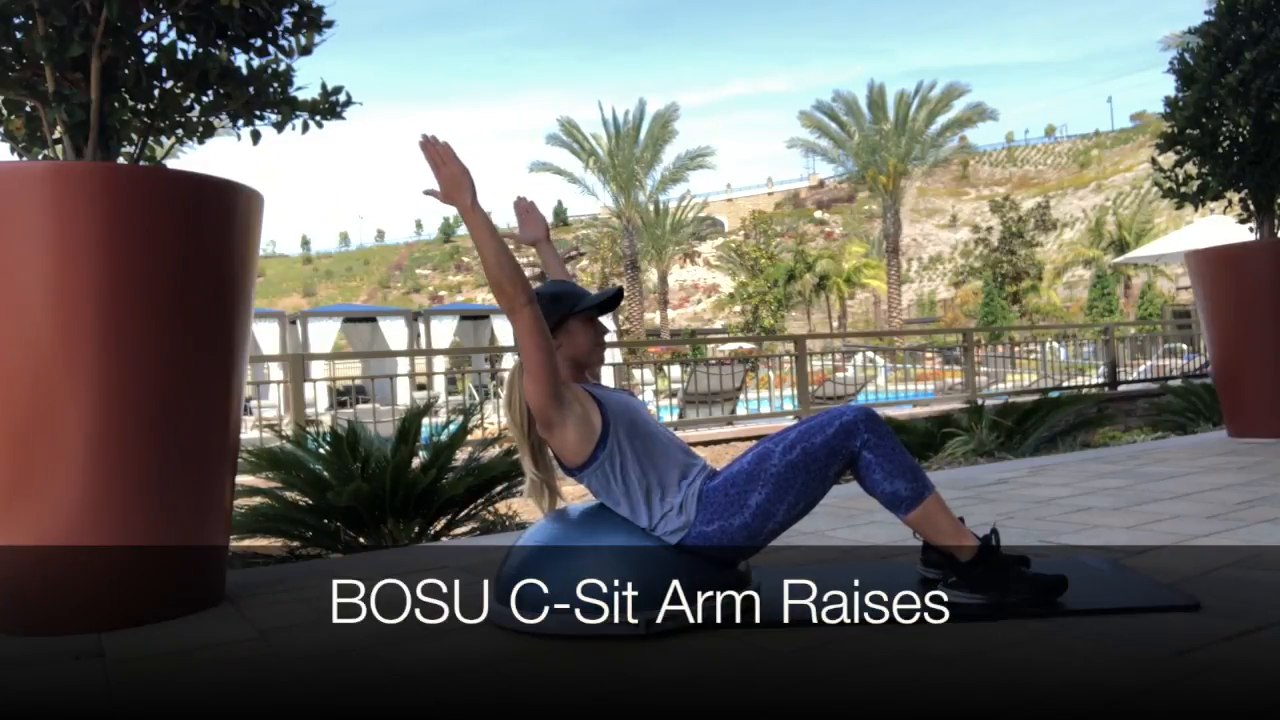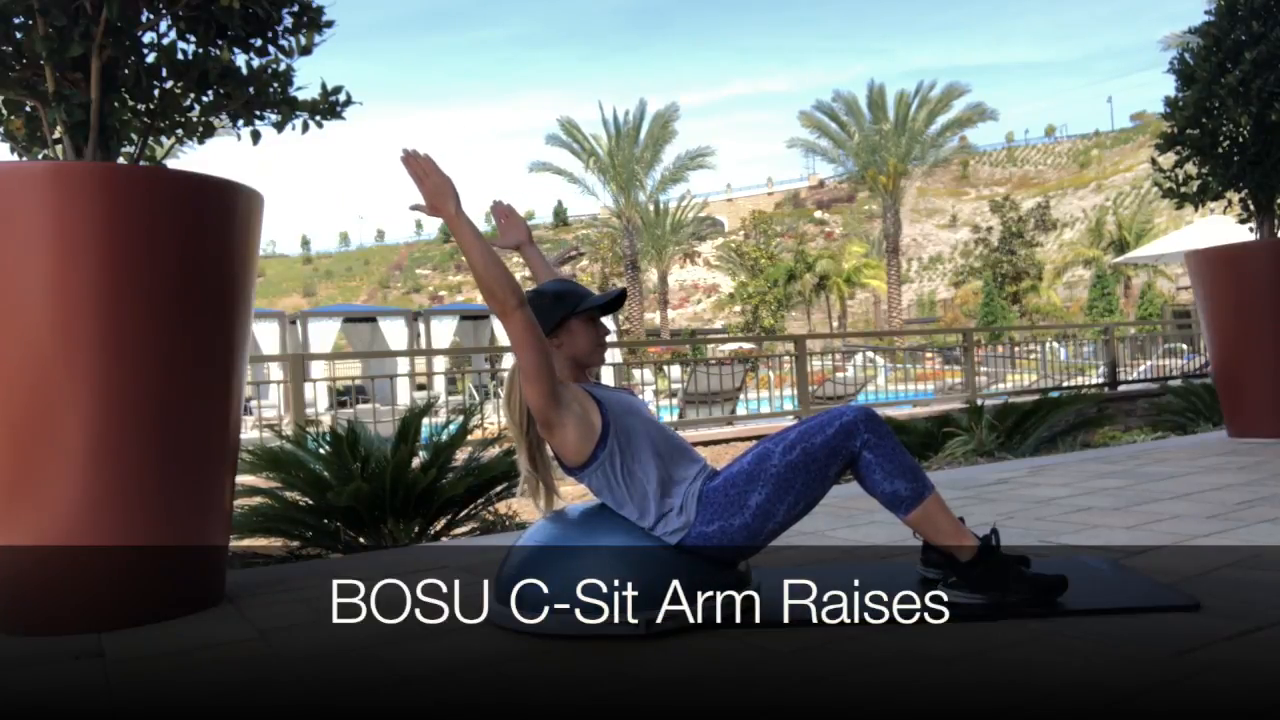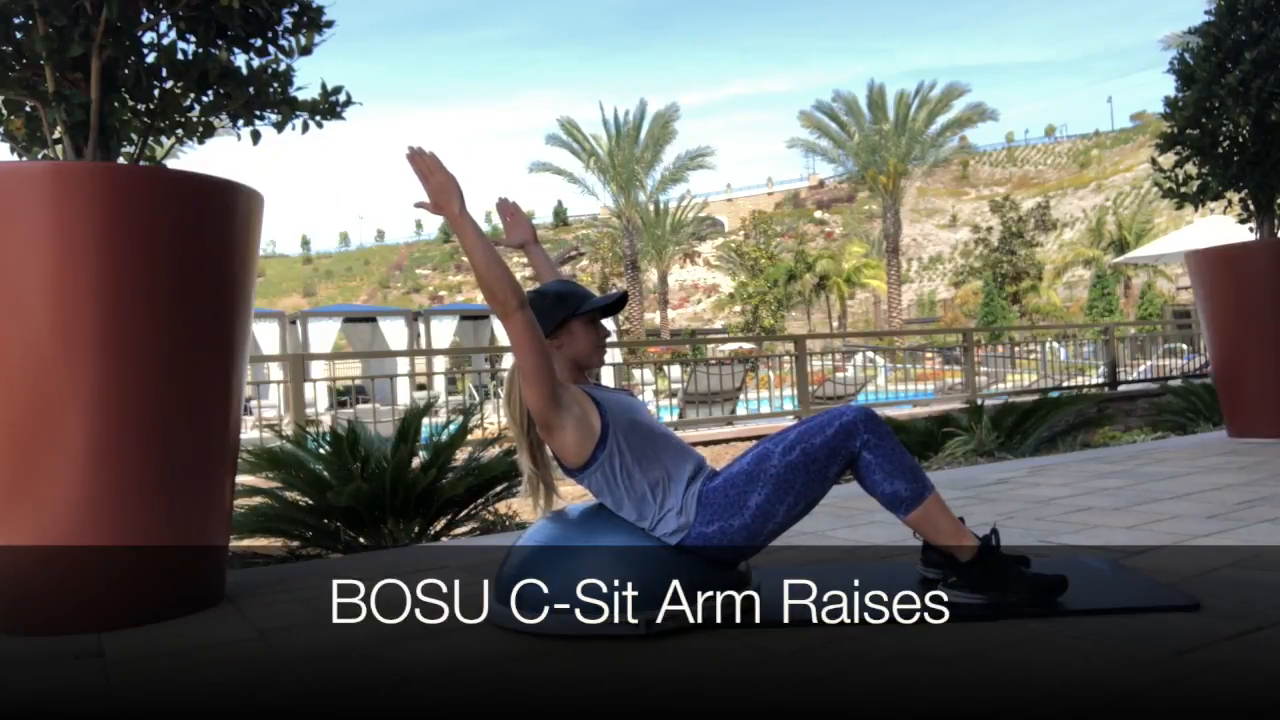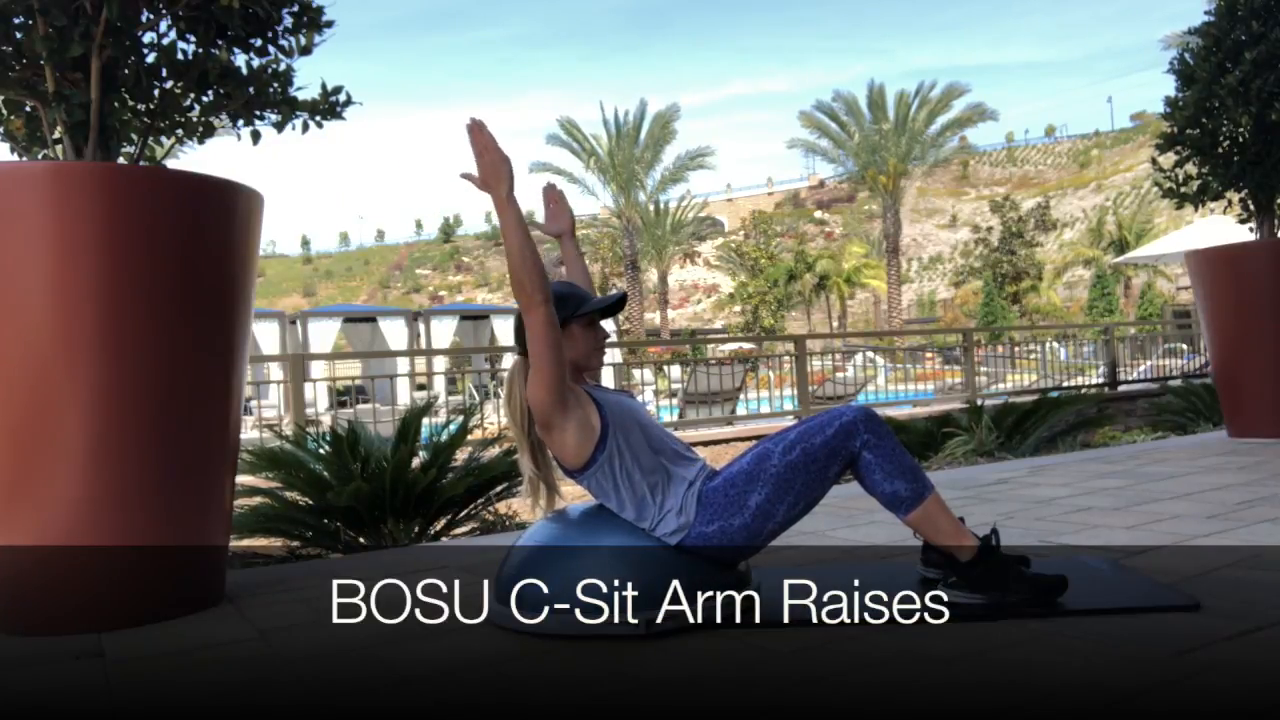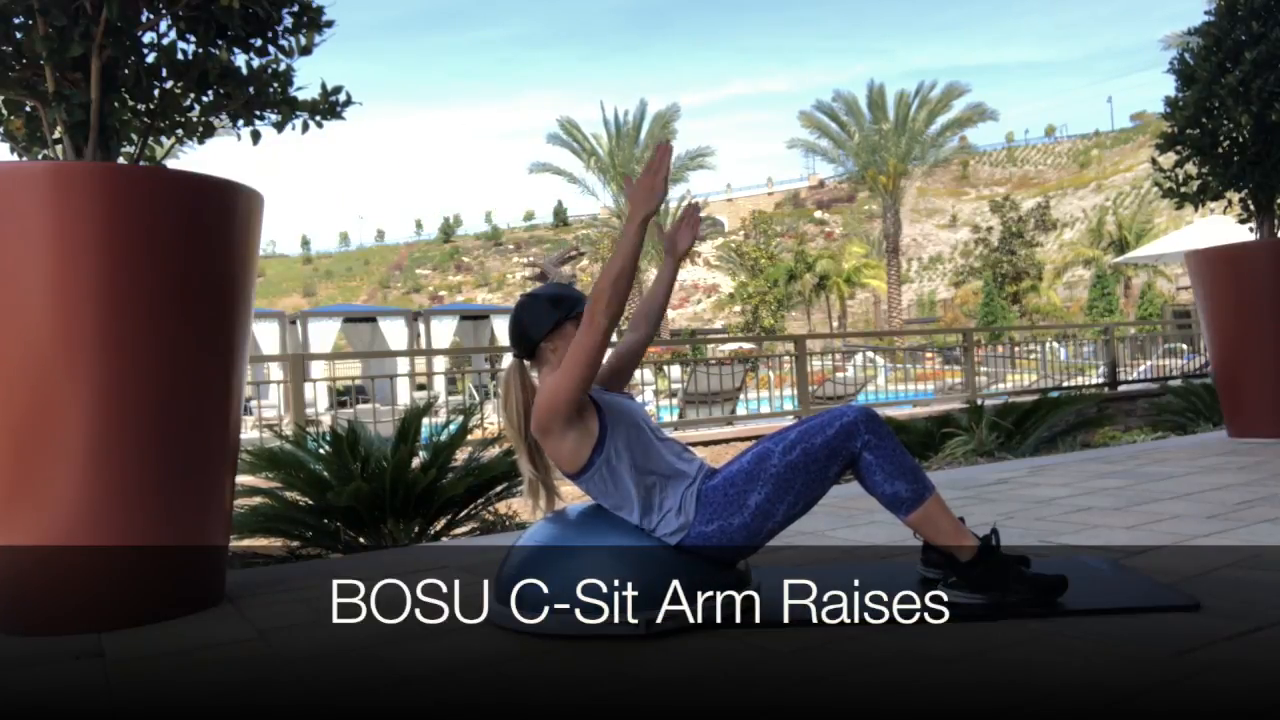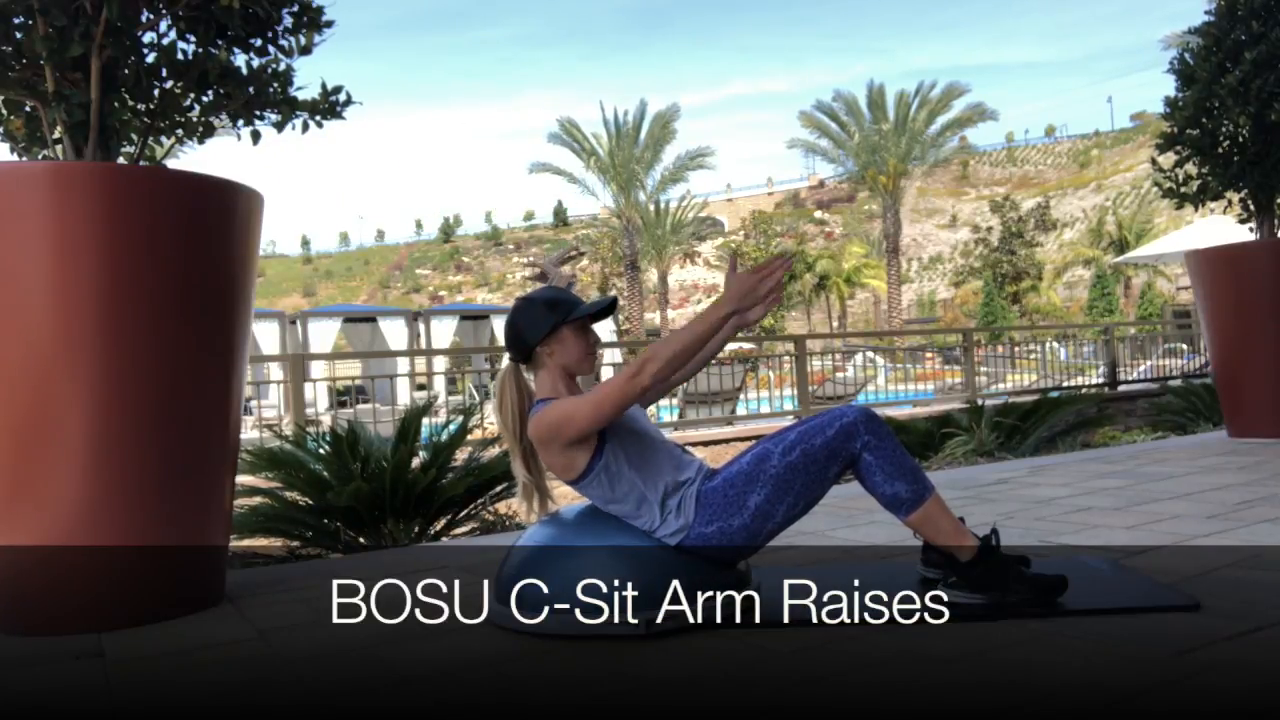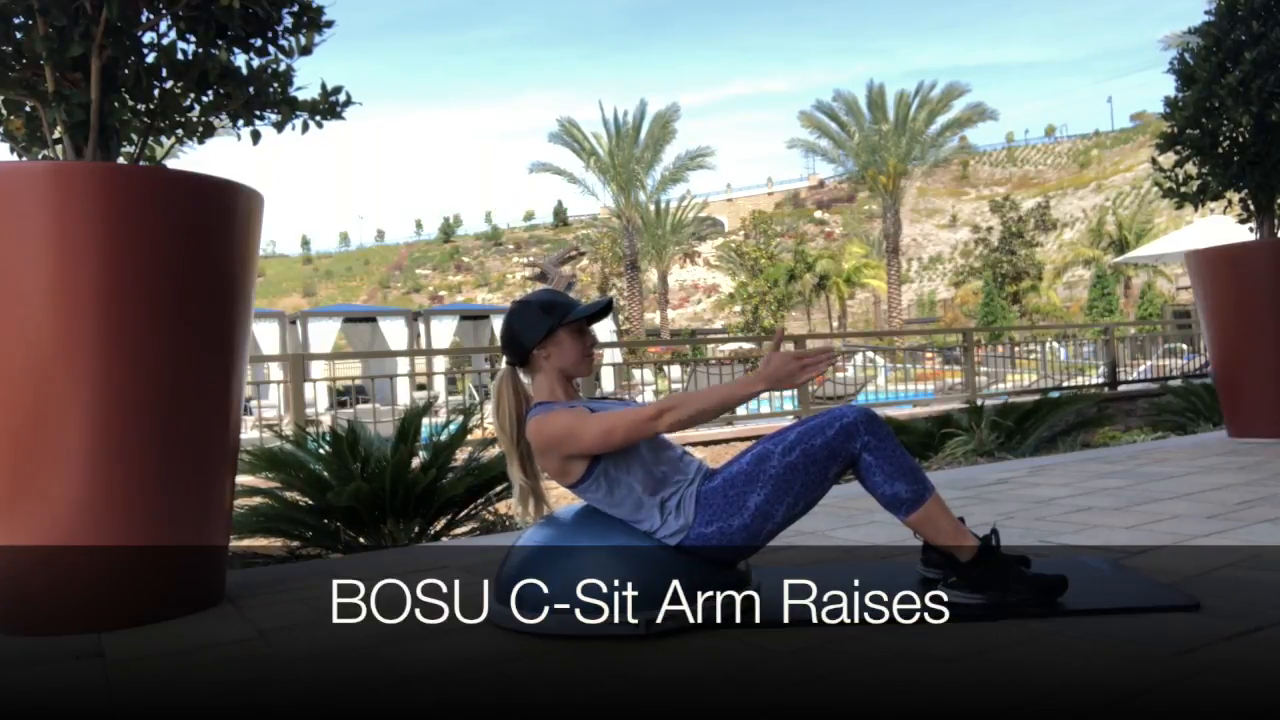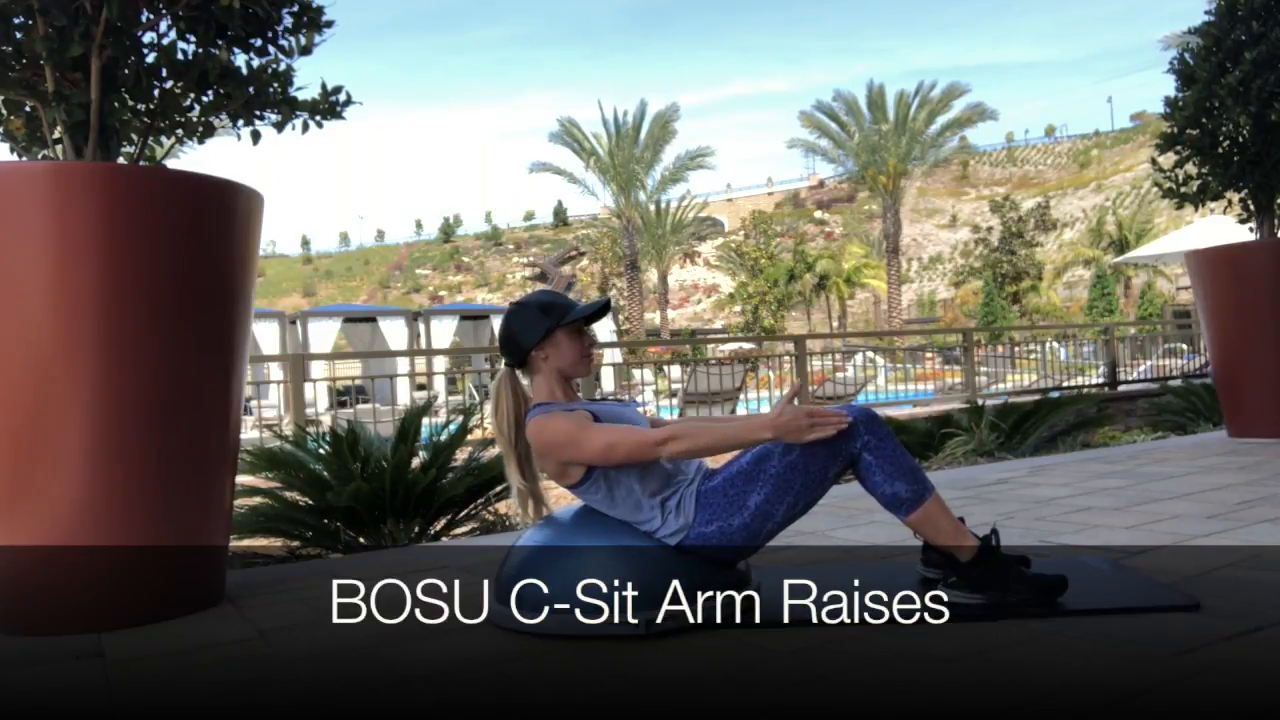
dt=0.2s
person 1, frame 1
left shoulder: (582, 394)
right shoulder: (554, 407)
left elbow: (566, 305)
right elbow: (520, 305)
left wrist: (543, 242)
right wrist: (468, 203)
left hip: (712, 507)
right hip: (707, 524)
left knee: (853, 428)
right knee: (858, 427)
left ankle: (954, 551)
right ankle: (972, 562)
person 1, frame 2
left shoulder: (581, 393)
right shoulder: (554, 407)
left elbow: (559, 306)
right elbow: (513, 309)
left wrist: (526, 246)
right wrist: (453, 213)
left hip: (710, 506)
right hip: (708, 521)
left knee: (853, 426)
right knee: (858, 427)
left ankle: (953, 551)
right ankle: (973, 563)
person 1, frame 3
left shoulder: (580, 394)
right shoulder: (554, 408)
left elbow: (560, 309)
right elbow: (514, 311)
left wrist: (531, 246)
right wrist: (456, 213)
left hip: (710, 505)
right hip: (707, 523)
left knee: (851, 428)
right knee: (857, 427)
left ankle: (955, 552)
right ankle: (972, 563)
person 1, frame 4
left shoulder: (579, 391)
right shoulder: (550, 404)
left elbow: (578, 313)
right elbow: (538, 308)
left wrist: (564, 238)
right wrist: (504, 199)
left hip: (704, 505)
right hip: (706, 522)
left knee: (851, 429)
right knee: (857, 428)
left ankle: (958, 553)
right ankle: (974, 562)
person 1, frame 5
left shoulder: (586, 400)
right shoulder: (553, 409)
left elbow: (640, 334)
right elbow: (596, 323)
left wrist: (672, 261)
right wrist: (636, 220)
left hip: (710, 504)
right hip: (705, 522)
left knee: (854, 427)
right knee: (858, 428)
left ankle: (953, 554)
right ankle: (973, 566)
person 1, frame 6
left shoulder: (581, 410)
right shoulder: (552, 422)
left elbow: (670, 374)
right elbow: (647, 372)
left wrist: (735, 319)
right wrist: (725, 306)
left hip: (709, 504)
right hip: (705, 523)
left knee: (854, 427)
right knee: (859, 429)
left ankle: (953, 555)
right ankle: (973, 565)
person 1, frame 7
left shoulder: (577, 410)
right shoulder: (550, 428)
left elbow: (669, 411)
right elbow: (659, 416)
left wrist: (758, 378)
right wrist: (759, 380)
left hip: (707, 500)
right hip: (703, 522)
left knee: (852, 425)
right knee: (856, 428)
left ankle: (952, 552)
right ankle: (973, 565)
person 1, frame 8
left shoulder: (576, 412)
right shoulder: (548, 430)
left elbow: (676, 425)
right elbow: (662, 444)
left wrist: (763, 421)
right wrist: (768, 429)
left hip: (707, 501)
right hip: (704, 521)
left knee: (854, 427)
right knee: (858, 430)
left ankle: (951, 551)
right ankle: (973, 565)
